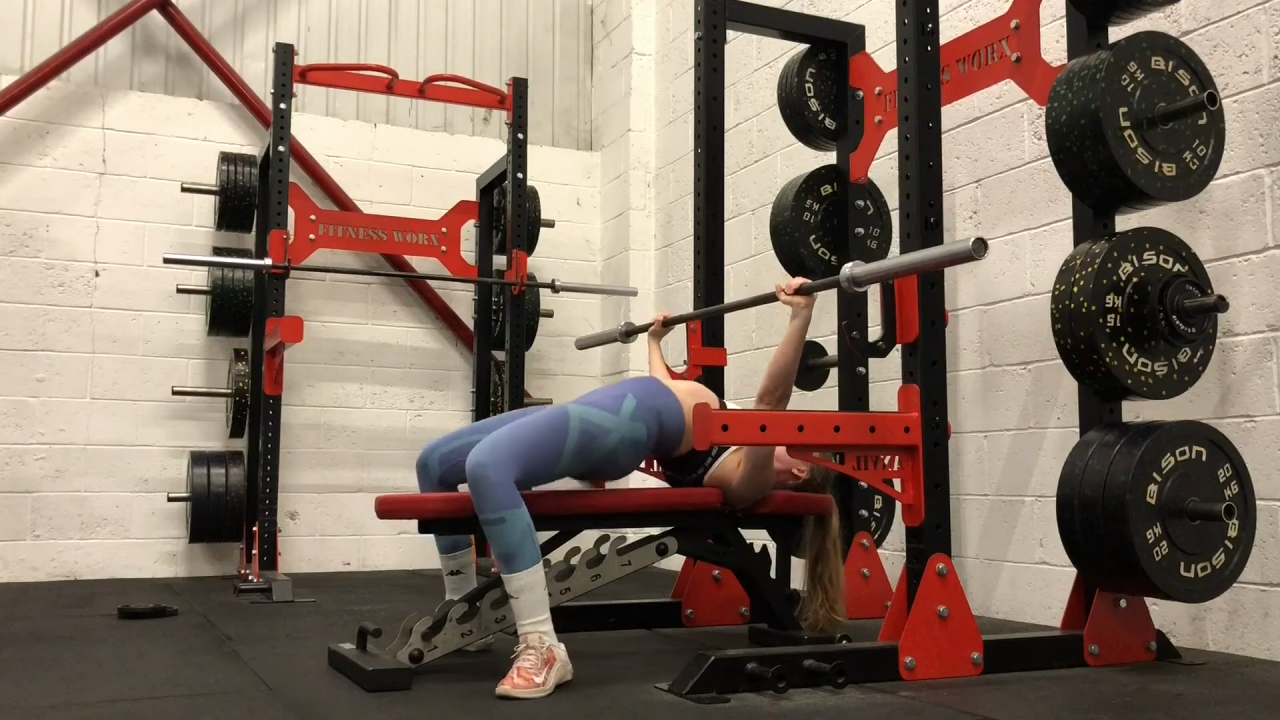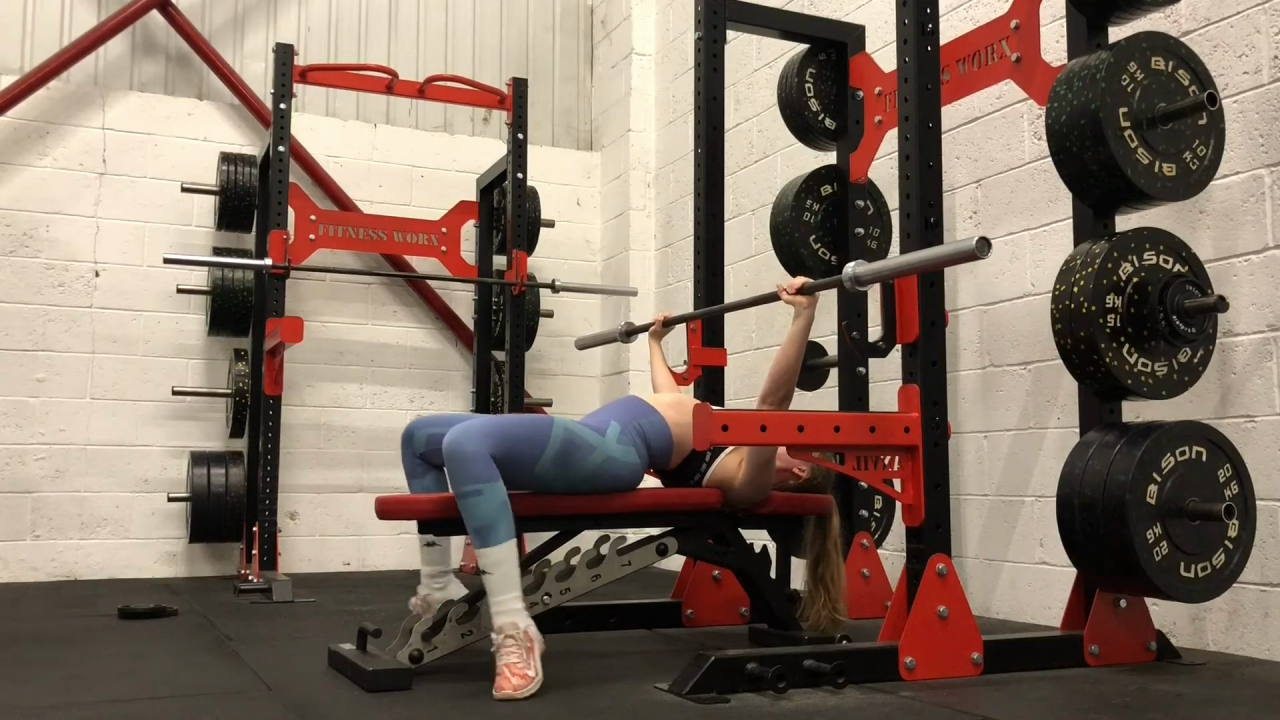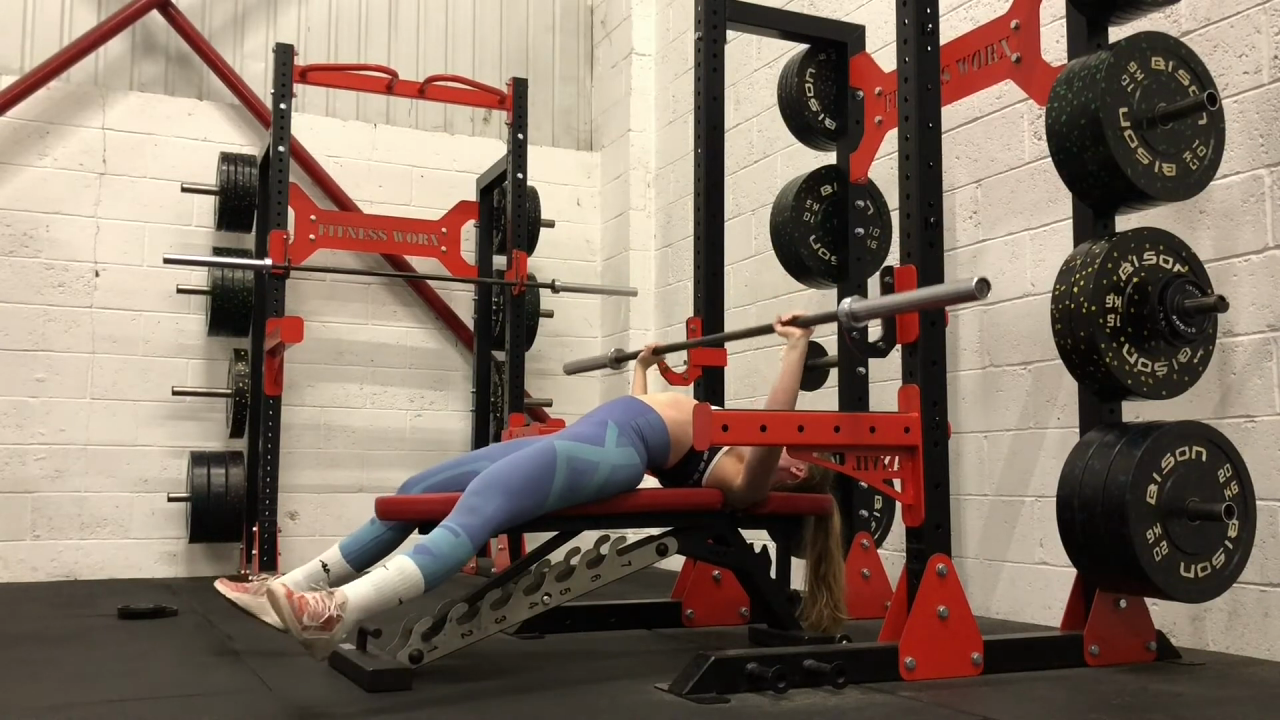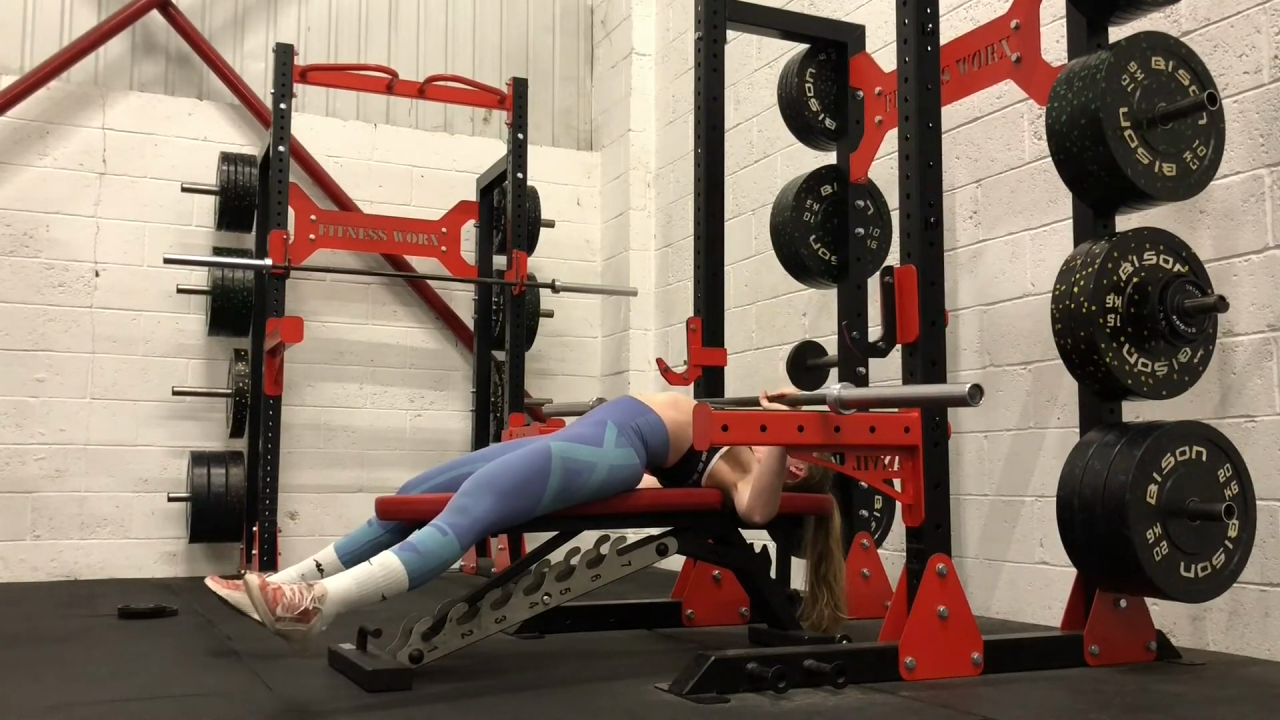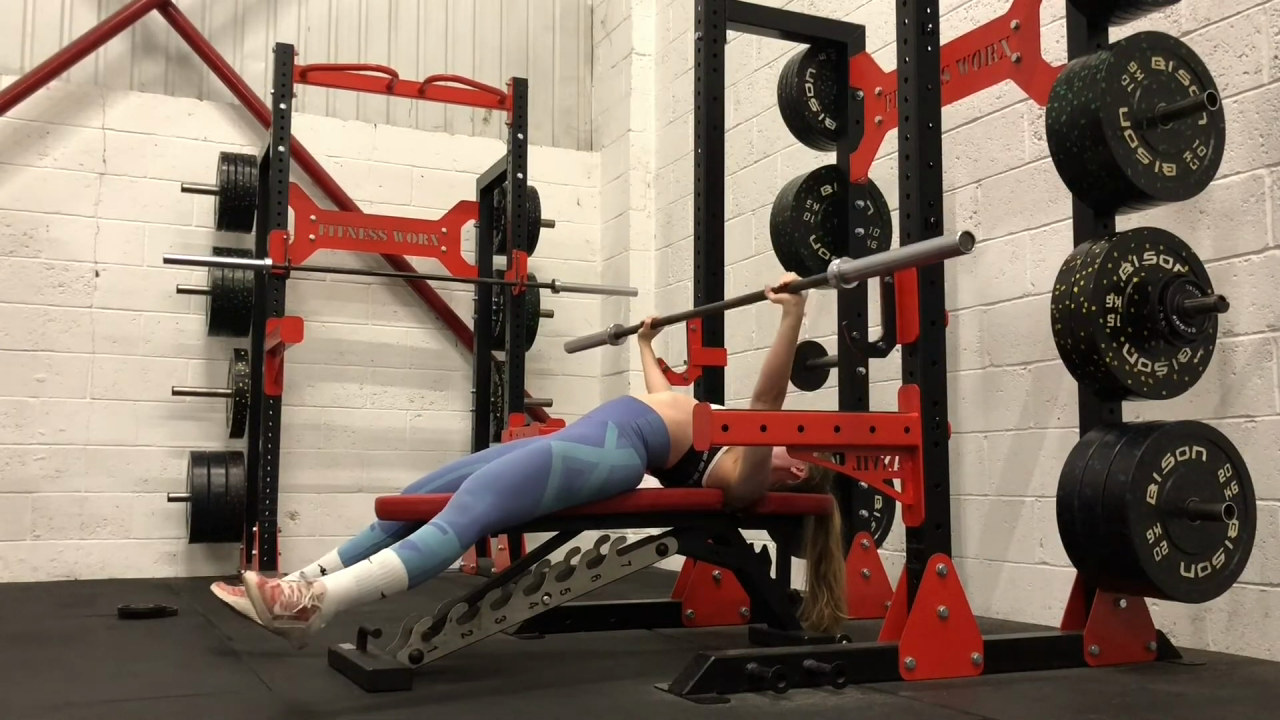
dt=1s
person 1, frame 1
left shoulder: (751, 479)
right shoulder: (724, 454)
left elbow: (771, 400)
right elbow: (666, 388)
left wrist: (800, 316)
right wrist: (654, 341)
left knee: (488, 467)
right knee: (435, 464)
left ankle: (542, 647)
person 1, frame 2
left shoulder: (750, 481)
right shoulder: (724, 449)
left elbow: (773, 399)
right elbow: (667, 397)
left wrist: (803, 315)
right wrist: (656, 341)
left knee: (466, 442)
right knee: (420, 437)
left ankle: (516, 632)
right ankle: (439, 588)
person 1, frame 3
left shoulder: (746, 483)
right shoulder: (722, 459)
right elbow: (652, 416)
left wrist: (796, 347)
right wrist: (643, 368)
left knee: (475, 510)
right knee: (417, 493)
left ankle: (335, 613)
right ankle: (289, 588)
person 1, frame 4
left shoulder: (749, 477)
right shoulder: (720, 460)
left elbow: (757, 511)
left knee: (462, 514)
right knee: (413, 495)
left ankle: (317, 603)
right ankle: (287, 584)
person 1, frame 5
left shoulder: (744, 483)
right shoulder: (718, 458)
left elbow: (768, 399)
right elbow: (663, 399)
left wrist: (792, 315)
right wrist: (646, 343)
left knee: (466, 512)
right knee: (415, 502)
left ankle: (315, 603)
right ankle: (297, 587)
